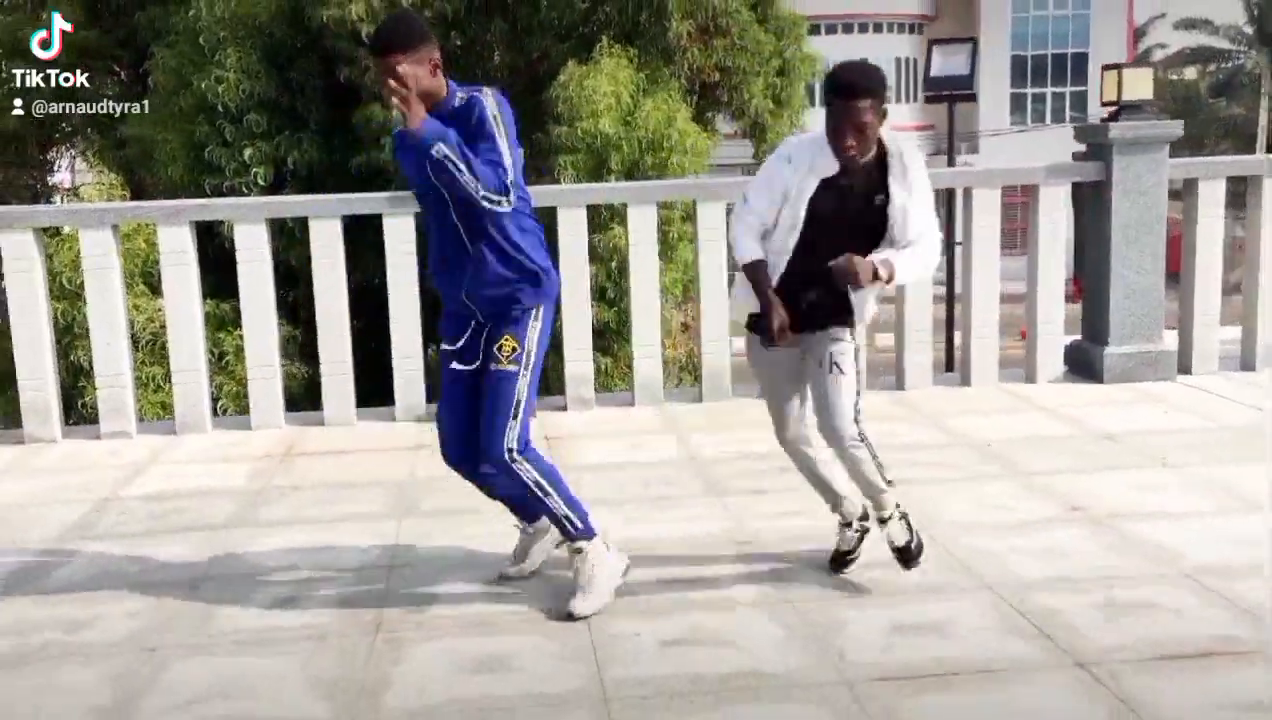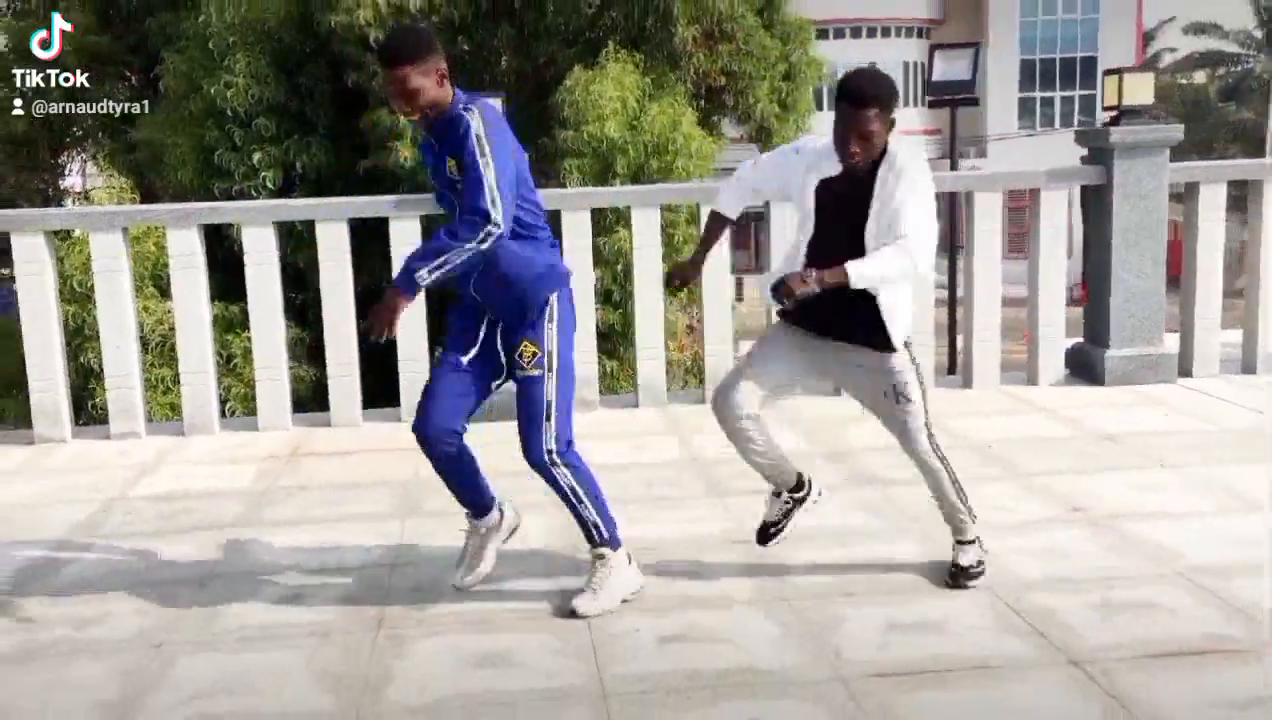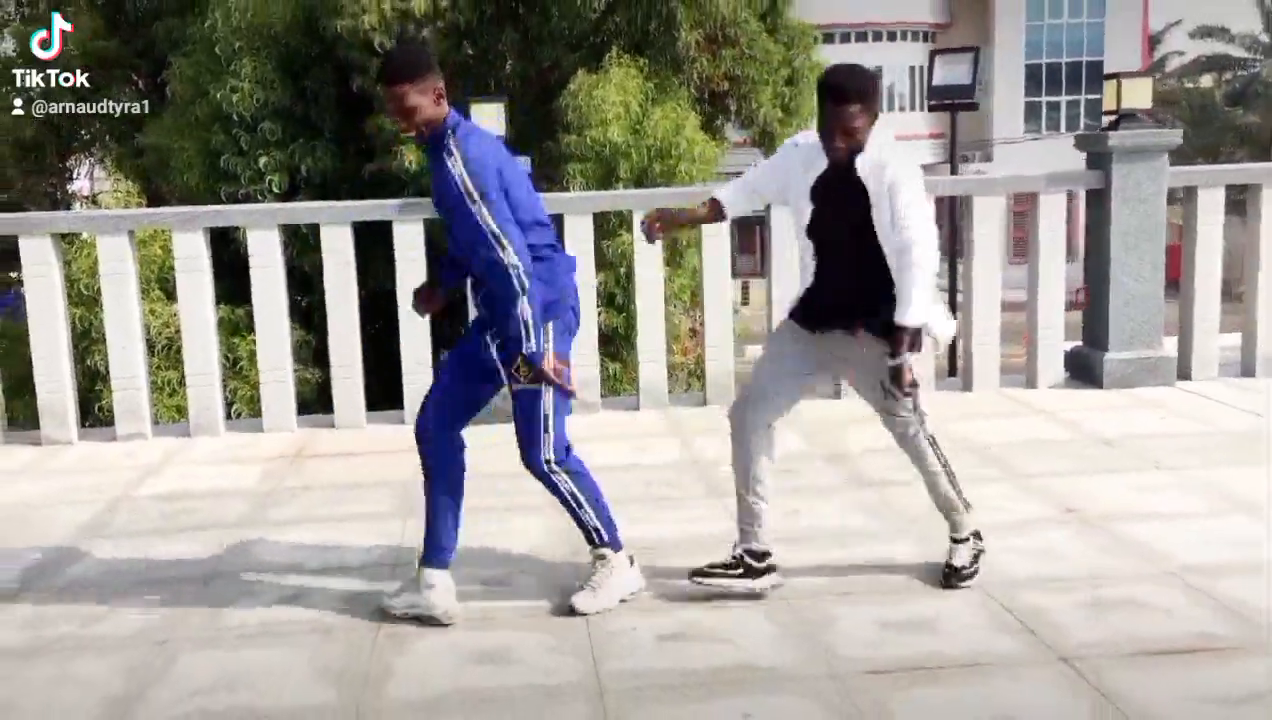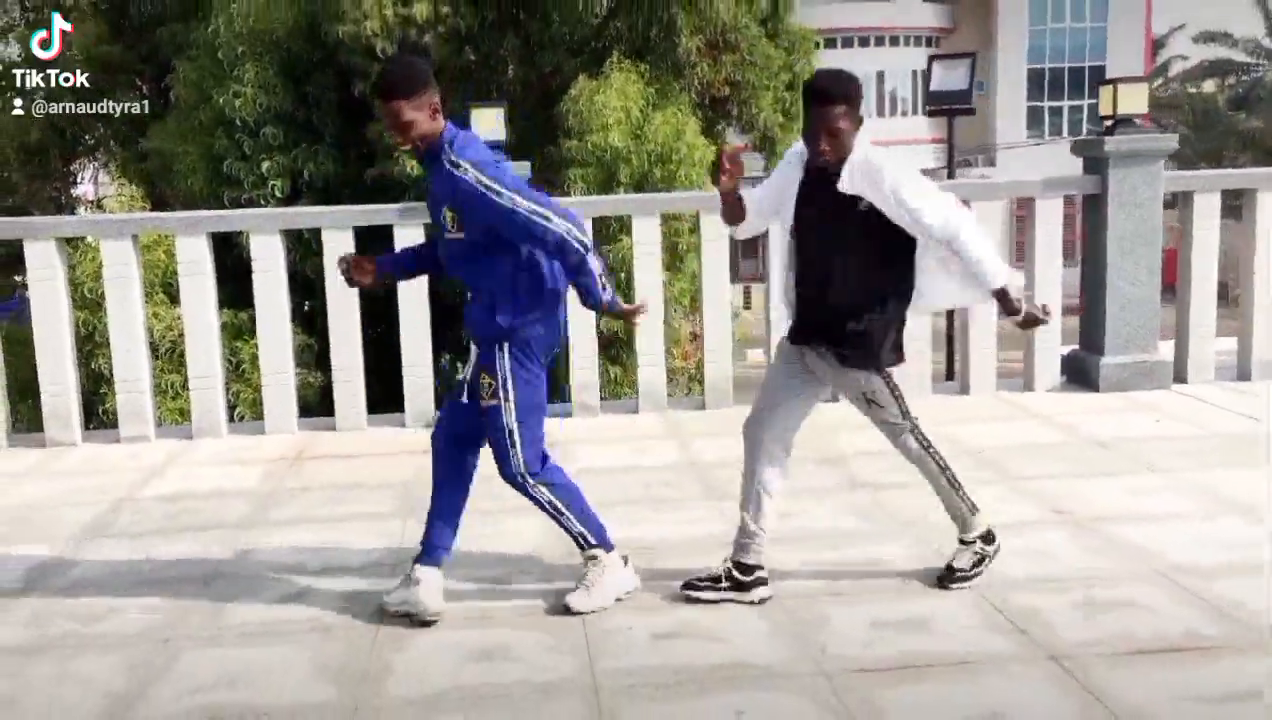
dt=0.1s
person 1, frame 1
left shoulder: (483, 109)
right shoulder: (408, 140)
left elbow: (501, 197)
left wrist: (426, 132)
left hip: (520, 301)
right hip: (465, 307)
left knee: (509, 448)
right knee: (461, 445)
left ankle: (597, 552)
right ankle: (540, 520)
person 1, frame 2
left shoulder: (475, 121)
right shoulder: (441, 136)
left elbow: (488, 221)
left wrist: (407, 283)
right wrist: (432, 278)
left hip: (536, 301)
right hip: (480, 304)
left knee: (546, 448)
right knee: (434, 426)
left ankle: (615, 562)
right ankle: (487, 518)
person 1, frame 3
left shoulder: (459, 156)
right shoulder: (450, 144)
left elbow: (504, 251)
left wrist: (534, 347)
right wrist: (442, 280)
left hip: (537, 311)
right hip: (501, 313)
left knee: (544, 452)
right knee: (435, 428)
left ankle: (617, 563)
right ankle: (434, 576)
person 1, frame 4
left shoulder: (466, 171)
right shoulder: (445, 158)
left elbow: (560, 227)
left wrist: (601, 299)
right wrist: (386, 267)
left hip: (516, 331)
right hip: (496, 329)
left knee: (521, 463)
right knee: (453, 441)
left ankle: (609, 563)
right ankle: (426, 577)
person 2, frame 1
left shoulder: (903, 166)
right shoulder: (796, 157)
left elbow: (925, 251)
right elbow: (747, 227)
left wrist: (880, 267)
right wrist: (770, 303)
left hip: (835, 319)
right hip: (778, 316)
left knee: (837, 425)
right knee: (787, 429)
left ankle: (888, 509)
right ankle: (850, 517)
person 2, frame 2
left shoulder: (906, 171)
right shoulder: (806, 157)
left elbow: (908, 257)
right elbow: (744, 184)
left wrist: (822, 278)
right wrist: (697, 258)
left hip: (876, 334)
right hip: (805, 324)
left knee: (918, 444)
right knee: (731, 403)
left ankle: (966, 538)
right ankle: (791, 486)
person 2, frame 3
left shoulder: (893, 168)
right shoulder: (803, 156)
left elbow: (918, 255)
right elbow: (750, 189)
left wrist: (905, 352)
right wrist: (682, 215)
left hip: (881, 326)
right hip: (816, 318)
left knee: (910, 435)
right knee: (749, 416)
left ankle: (964, 537)
right ankle: (754, 556)
person 2, frame 4
left shoulder: (881, 176)
right shoulder: (796, 165)
left elbow: (957, 229)
right elbow: (744, 223)
left wrist: (1011, 300)
right wrist: (729, 190)
left hip: (862, 344)
right hip: (808, 334)
left knee: (910, 443)
right knee: (762, 436)
left ankle: (976, 536)
right ankle: (745, 569)
